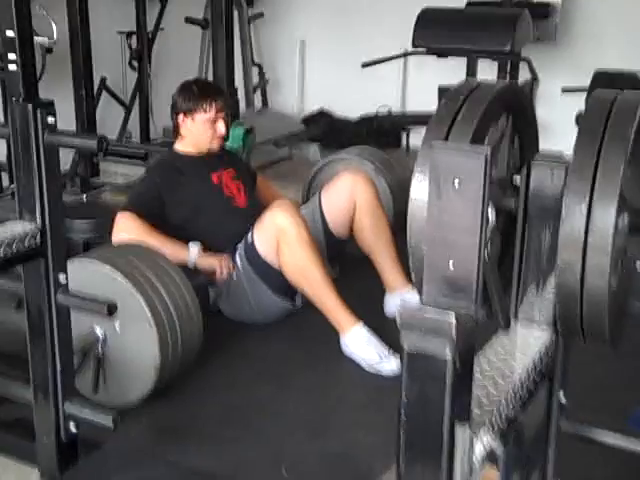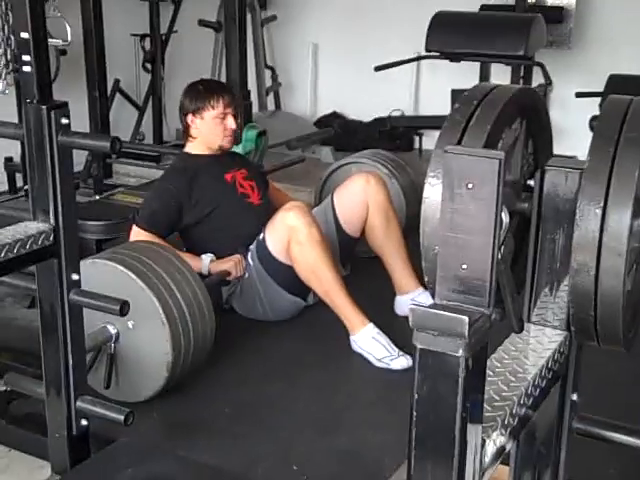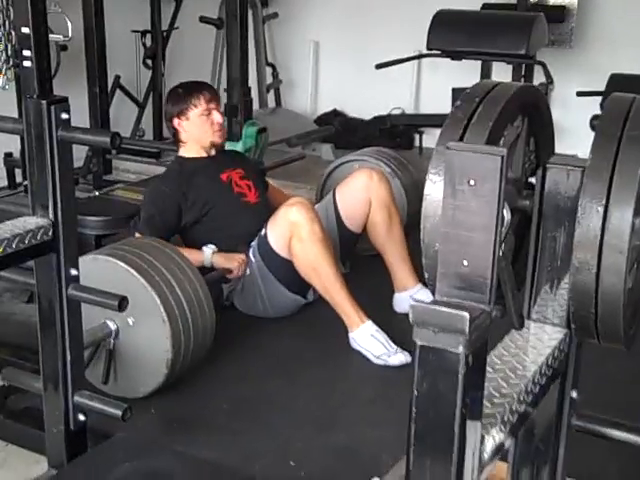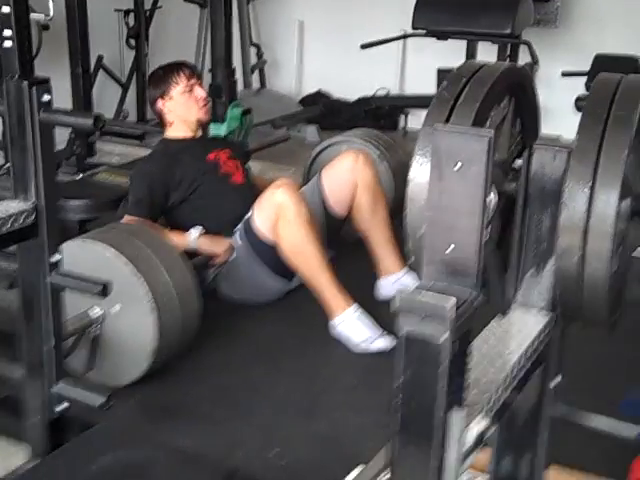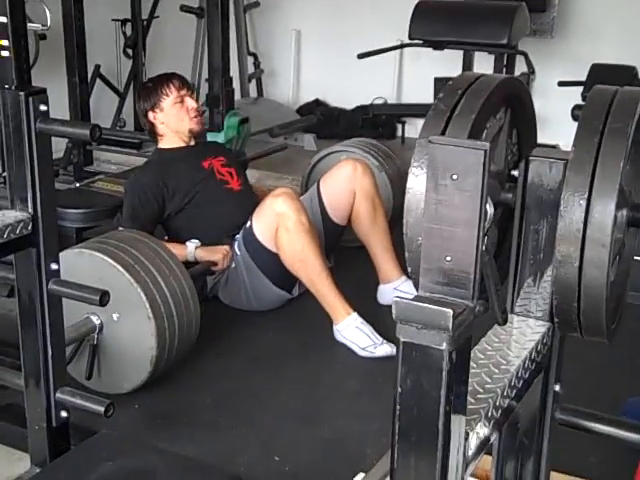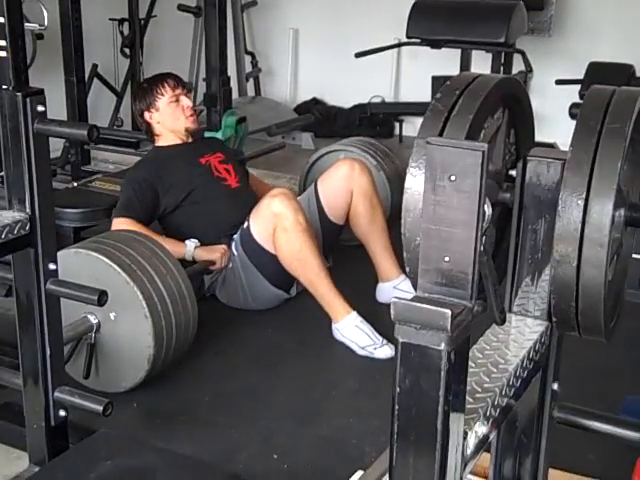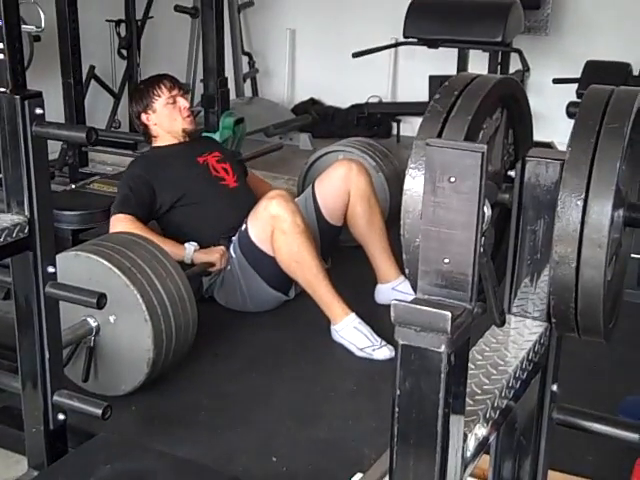
dt=0.2s
person 1, frame 1
left shoulder: (223, 157)
right shoulder: (162, 178)
left elbow: (258, 184)
right elbow: (124, 232)
left wrist: (298, 221)
right wrist: (196, 255)
left hip: (289, 259)
right hip: (239, 282)
left knee: (353, 184)
right knee: (283, 216)
left ankle: (400, 293)
right ankle: (352, 333)
person 1, frame 2
left shoulder: (234, 161)
right shoulder: (176, 183)
right elbow: (139, 245)
left wrist: (312, 223)
right wrist: (207, 264)
left hip: (300, 260)
right hip: (251, 282)
left knee: (366, 185)
right knee: (295, 216)
left ankle: (410, 294)
right ankle: (362, 332)
person 1, frame 3
left shoulder: (235, 160)
right shoulder: (171, 185)
left wrist: (313, 222)
right wrist: (211, 257)
left hip: (299, 256)
right hip: (252, 278)
left knee: (368, 181)
right knee: (297, 212)
left ankle: (408, 291)
right ankle: (360, 328)
person 1, frame 4
left shoulder: (221, 145)
right shoulder: (156, 167)
left wrist: (300, 206)
right wrist: (196, 240)
left hip: (284, 240)
right hip: (237, 263)
left knee: (354, 164)
right knee: (283, 192)
left ankle: (392, 277)
right ankle: (343, 315)
person 1, frame 5
left shoulder: (217, 151)
right shoulder: (151, 177)
left wrist: (298, 214)
right wrist: (195, 250)
left hip: (285, 248)
right hip: (237, 271)
left knee: (352, 172)
right knee: (282, 202)
left ankle: (393, 284)
right ankle: (345, 322)
person 1, frame 6
left shoulder: (213, 146)
right shoulder: (148, 173)
right elbow: (121, 233)
left wrist: (296, 214)
right wrist: (192, 249)
left hip: (283, 245)
right hip: (234, 270)
left knee: (350, 171)
right knee: (279, 203)
left ankle: (392, 282)
right ankle: (345, 320)
person 1, frame 7
left shoulder: (208, 145)
right shoulder: (145, 171)
right elbow: (121, 230)
left wrist: (298, 210)
right wrist: (192, 252)
left hip: (283, 245)
right hip: (233, 271)
left knee: (348, 172)
right knee: (277, 206)
left ankle: (391, 284)
right ankle: (343, 322)
